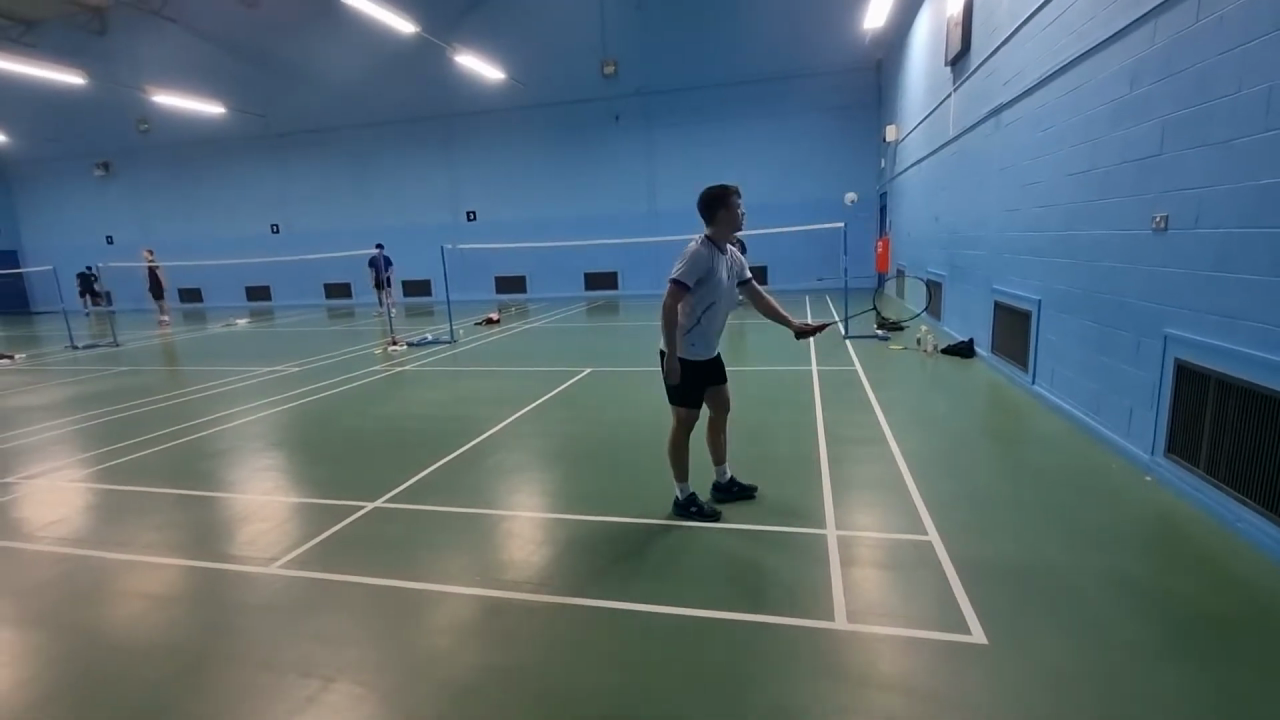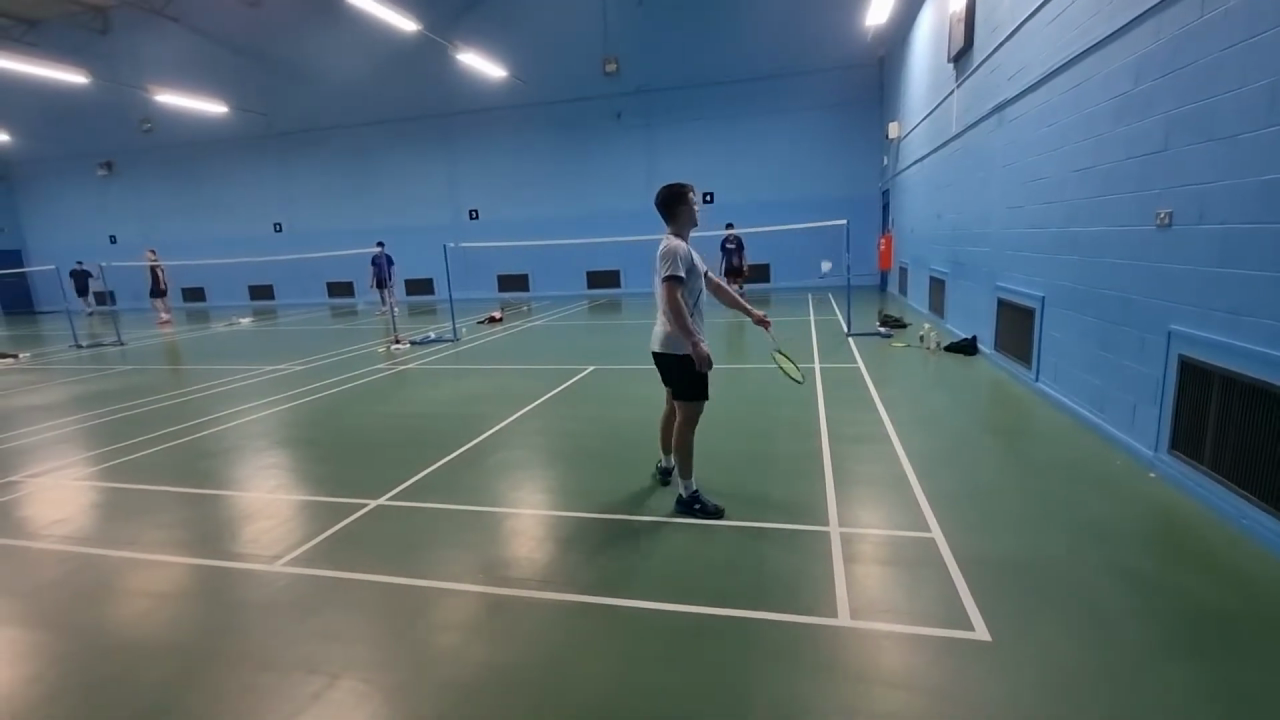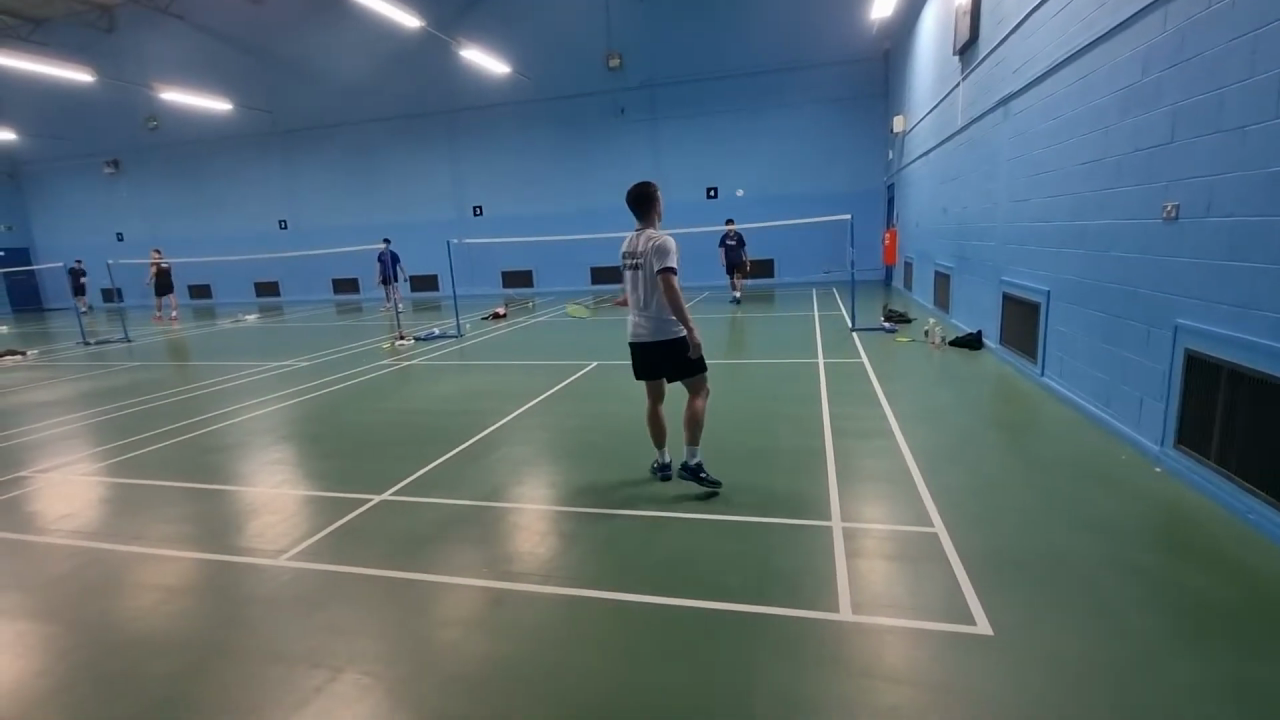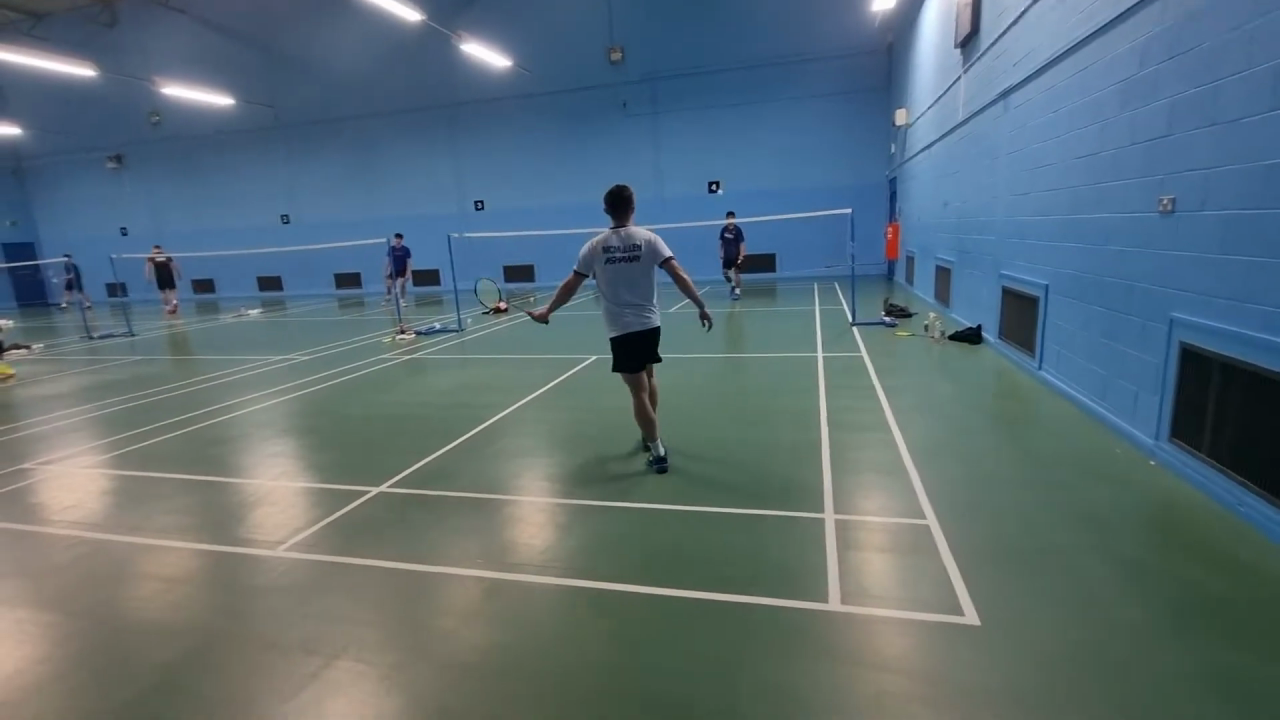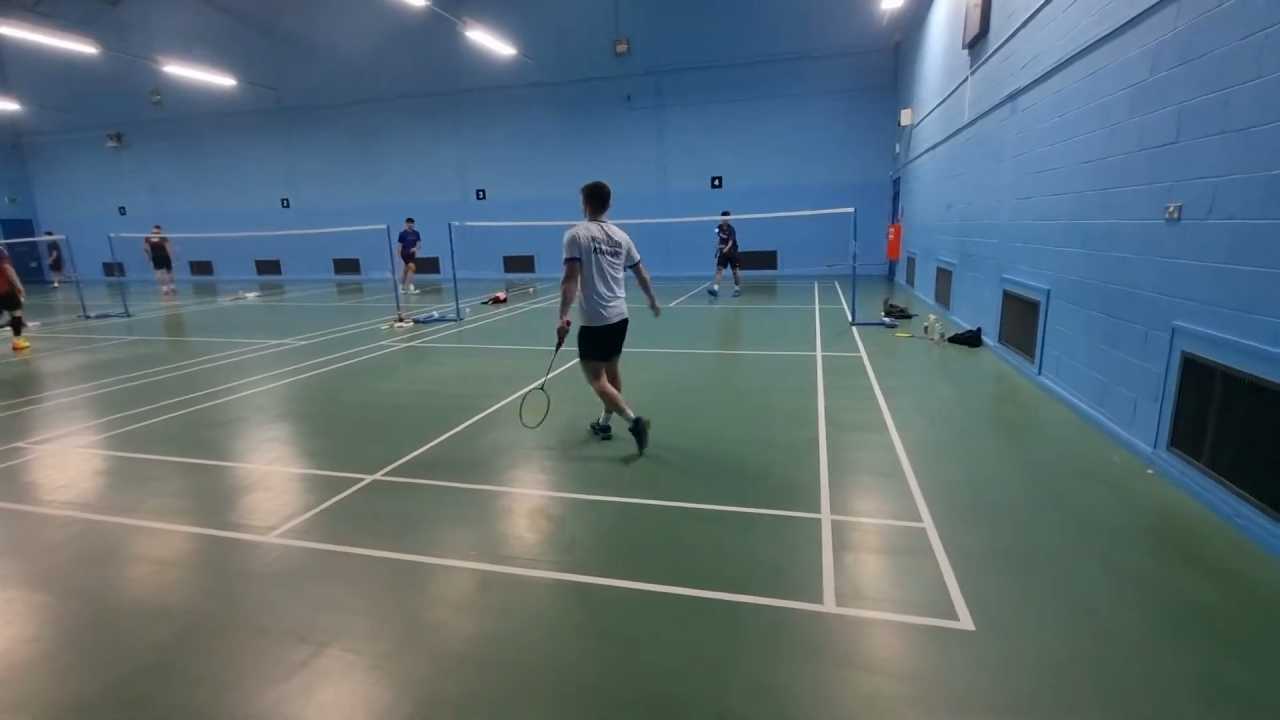
dt=0.3s
person 1, frame 1
left shoulder: (732, 255)
right shoulder: (697, 254)
left elbow: (757, 296)
right elbow: (670, 304)
left wrist: (793, 325)
right wrist: (673, 355)
left hip: (706, 352)
right hip: (685, 355)
left knee: (721, 408)
right knee: (685, 422)
left ankle: (724, 482)
right ankle: (683, 498)
person 1, frame 2
left shoulder: (684, 249)
right shoulder: (675, 248)
left elbow: (715, 285)
right elbow: (672, 300)
left wrist: (750, 312)
right wrist: (696, 344)
left hip: (672, 346)
right hip: (680, 348)
left knee: (675, 407)
right knee: (688, 416)
left ankle: (666, 465)
right ankle: (687, 494)
person 1, frame 3
left shoulder: (628, 244)
right shoulder: (663, 243)
right elbow: (670, 289)
right wrist: (689, 331)
left hip: (638, 336)
right hip: (669, 335)
left knee: (654, 399)
right knee: (699, 392)
left ankle: (663, 461)
right ankle: (692, 461)
person 1, frame 4
left shoulder: (593, 247)
right shoulder: (649, 239)
left elbow: (570, 285)
right elbow: (678, 275)
left wrist: (546, 312)
right wrist: (701, 307)
left hip: (620, 329)
right hip: (649, 324)
left knee: (639, 392)
right knee: (648, 379)
left ankle: (658, 453)
right ankle: (651, 439)
person 1, frame 5
left shoulder: (576, 235)
right shoulder: (622, 236)
left elbow: (571, 278)
right elbow: (641, 275)
left wrist: (563, 317)
right wrist: (653, 301)
left hip: (594, 320)
right hip: (618, 316)
left knee: (595, 378)
right knee: (610, 370)
left ankle: (634, 420)
right ankle: (606, 423)
